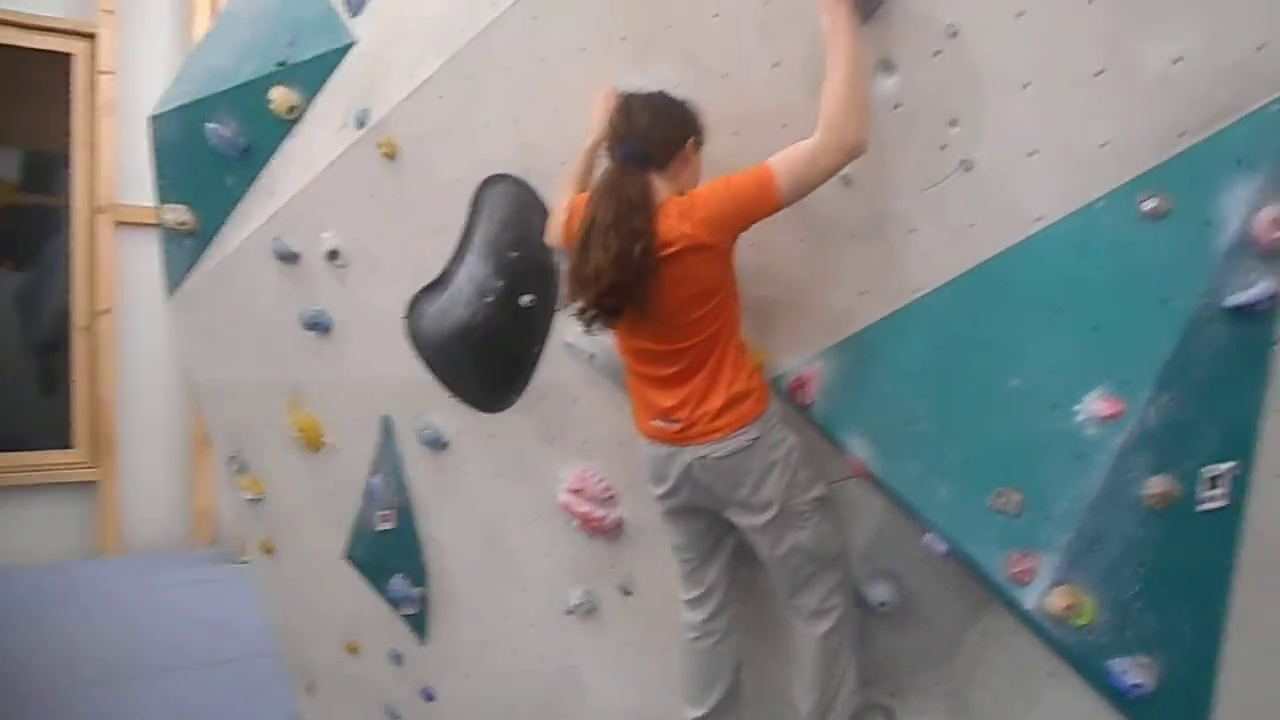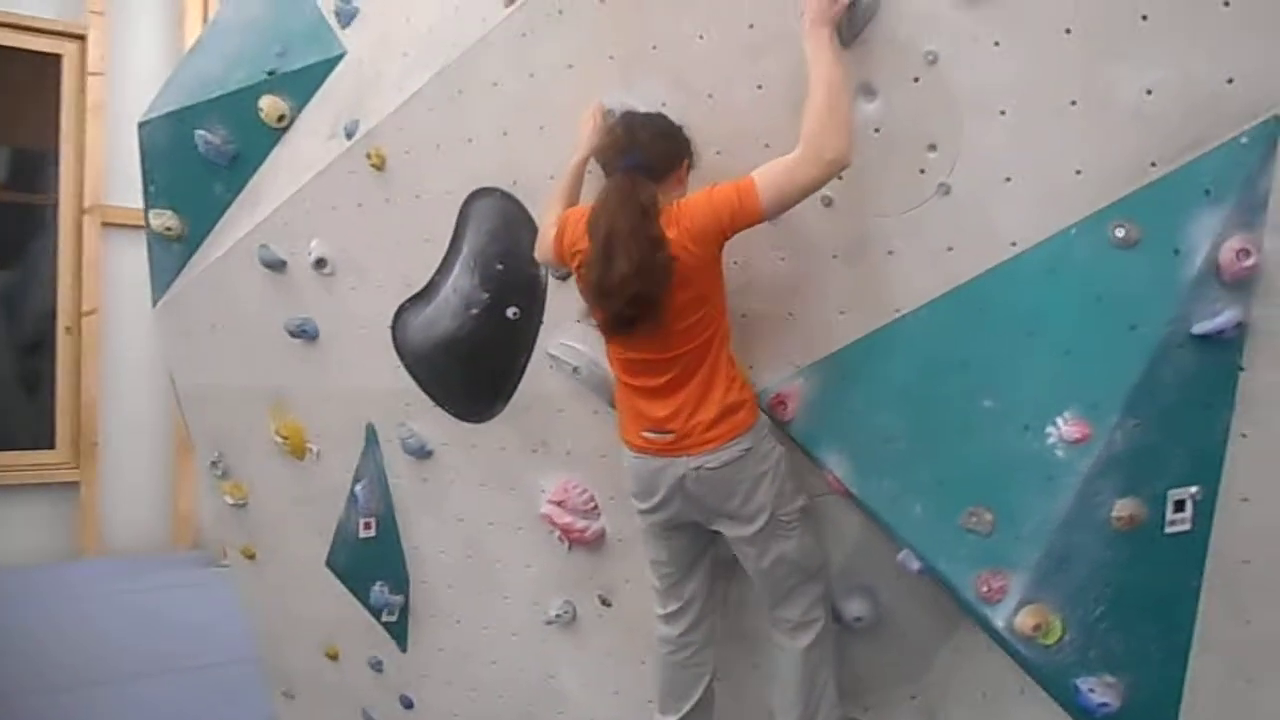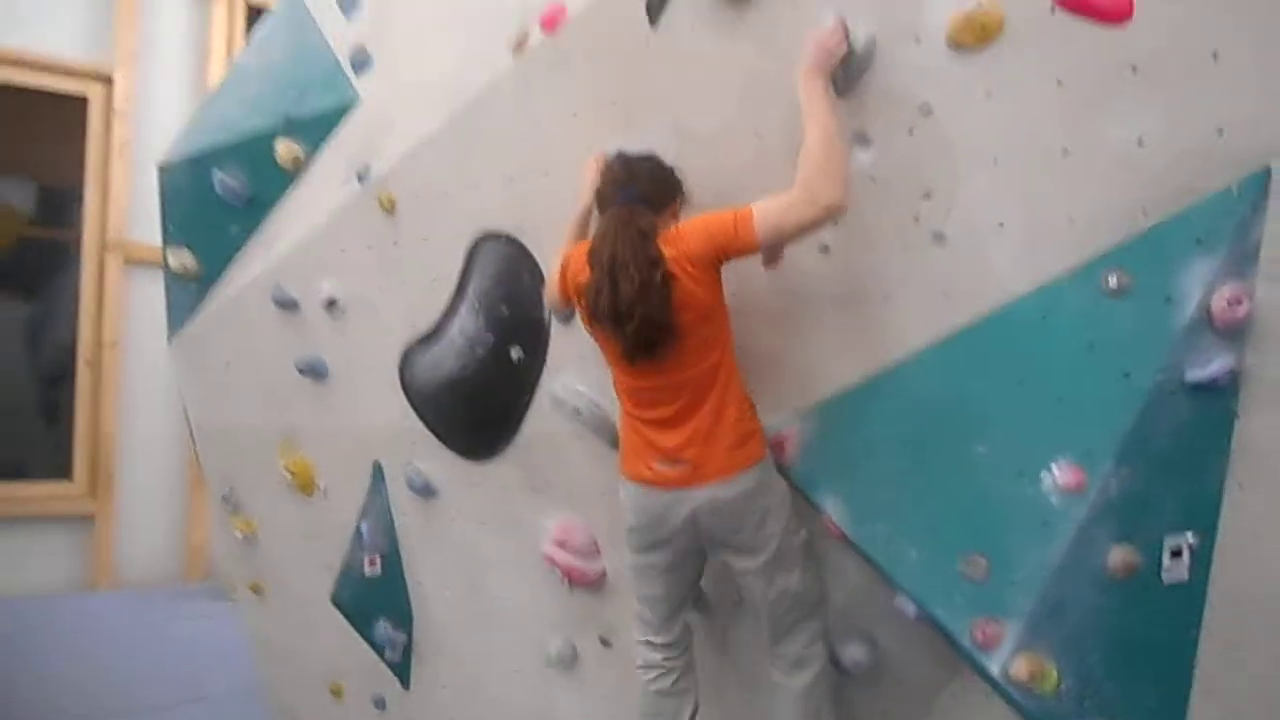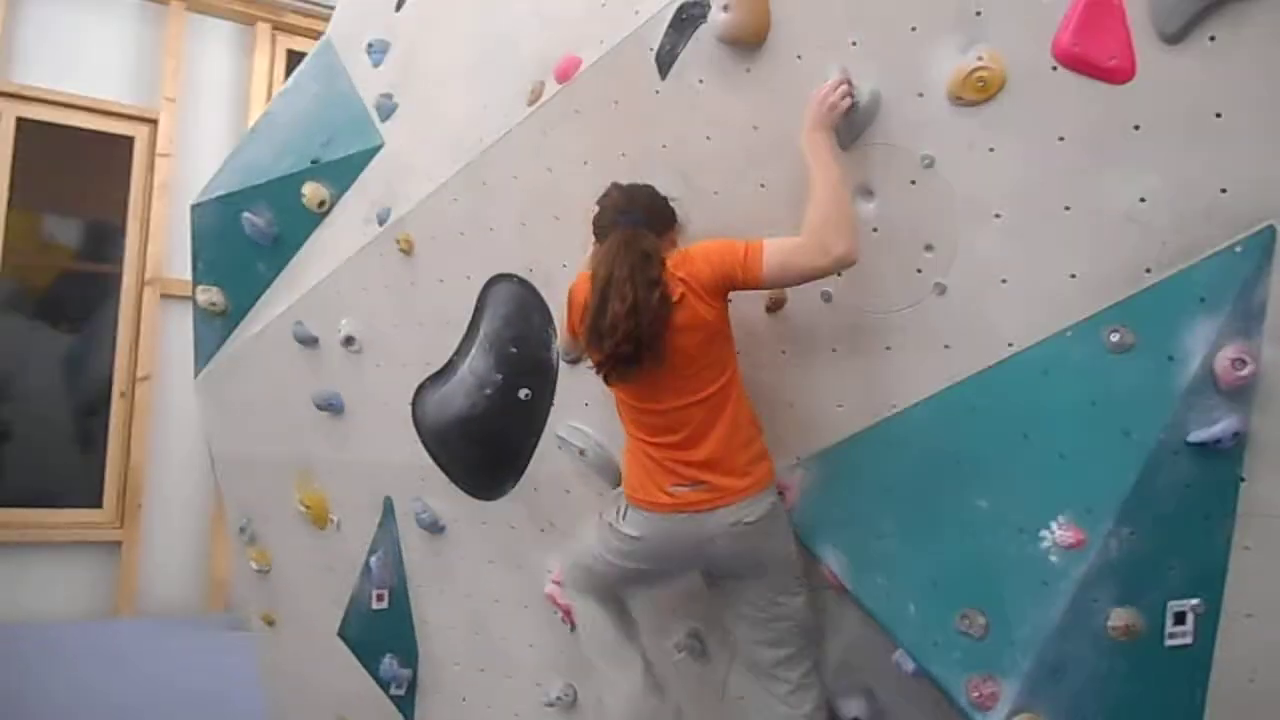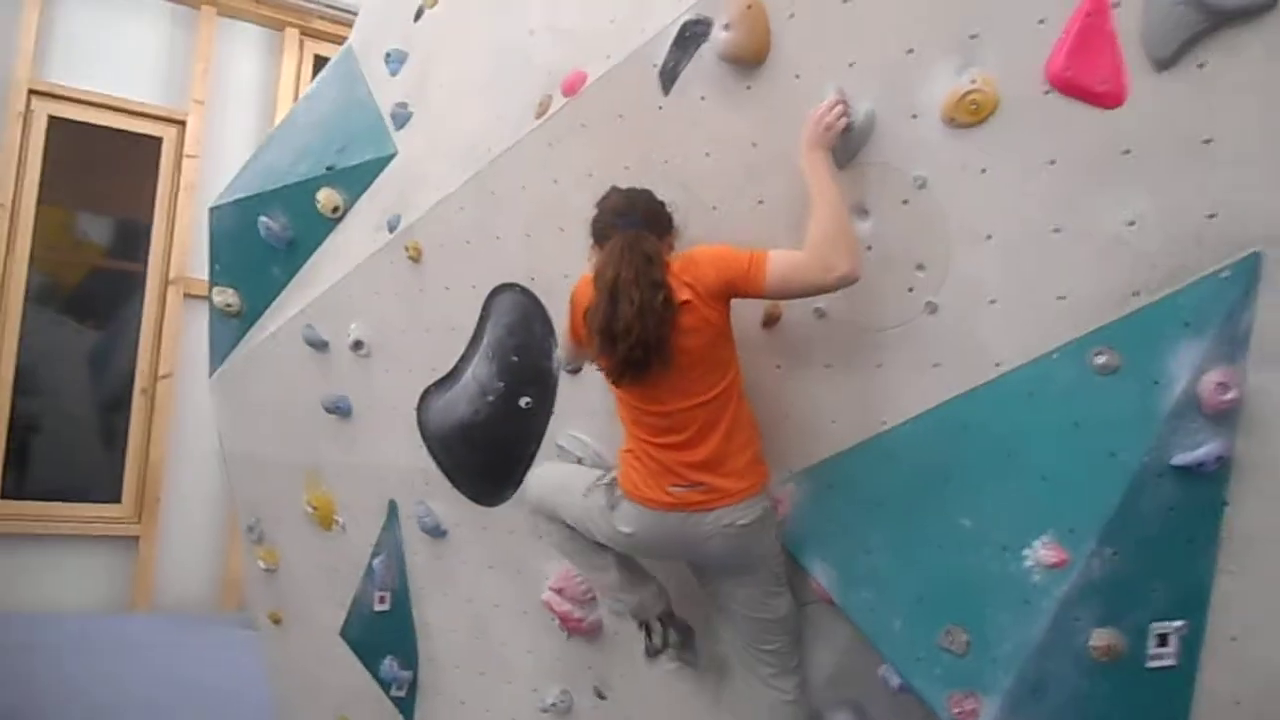
dt=0.2s
person 1, frame 1
left shoulder: (598, 223)
right shoulder: (705, 216)
left elbow: (559, 229)
right elbow: (843, 138)
left wrist: (596, 143)
left hip: (666, 454)
right hip: (742, 444)
left knee: (703, 596)
right knee: (819, 592)
person 1, frame 2
left shoulder: (585, 234)
right shoulder: (695, 223)
left elbow: (546, 244)
right elbow: (827, 154)
left wrist: (582, 155)
left hip: (650, 465)
right hip: (731, 455)
left knee: (679, 610)
right knee: (799, 606)
person 1, frame 3
left shoulder: (584, 269)
right shoulder: (694, 246)
right elbow: (823, 196)
left wrist: (585, 199)
right wrist: (813, 81)
left hip: (650, 497)
right hip: (738, 488)
left knee: (660, 643)
right knee: (798, 646)
person 1, frame 4
left shoulder: (588, 292)
right shoulder: (701, 269)
right elbow: (834, 248)
left wrist: (603, 249)
right wrist: (816, 134)
left hip: (653, 523)
right hip: (745, 516)
left knee: (584, 578)
person 1, frame 5
left shoulder: (589, 297)
right shoulder: (704, 271)
right elbow: (837, 266)
right wrist: (814, 153)
left hip: (645, 517)
right hip: (737, 517)
left knee: (542, 484)
left ankle: (648, 608)
